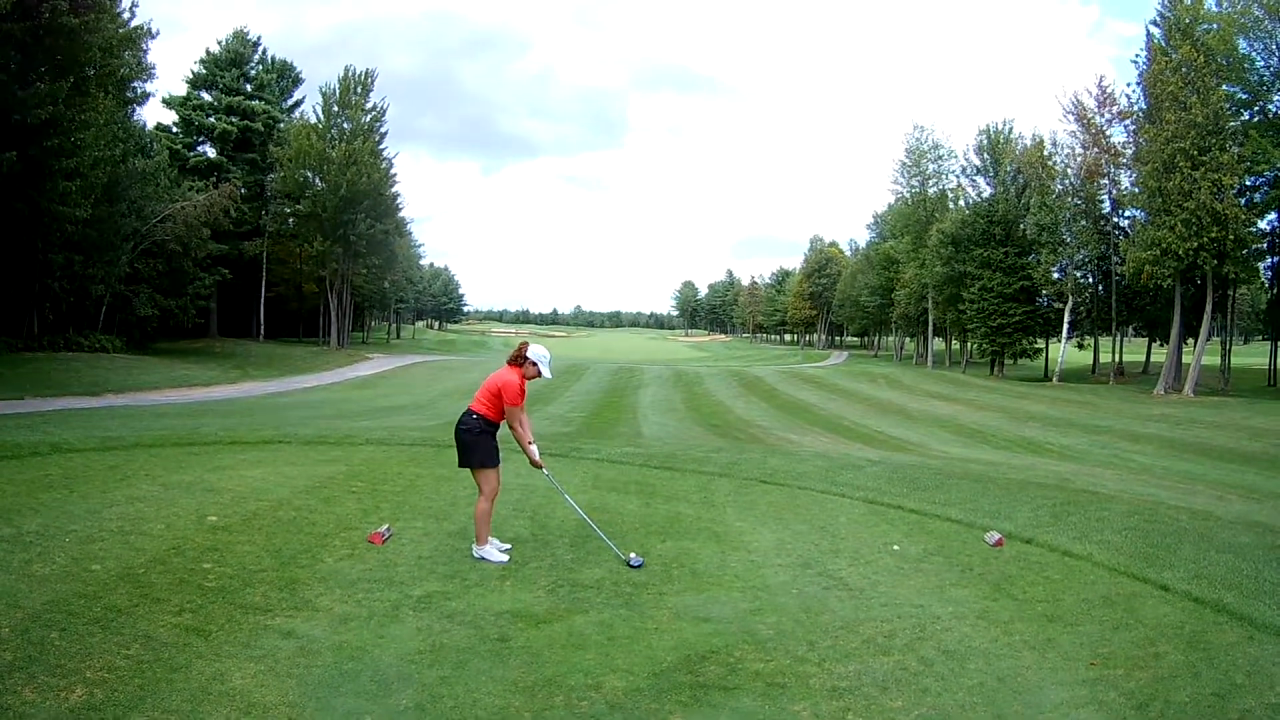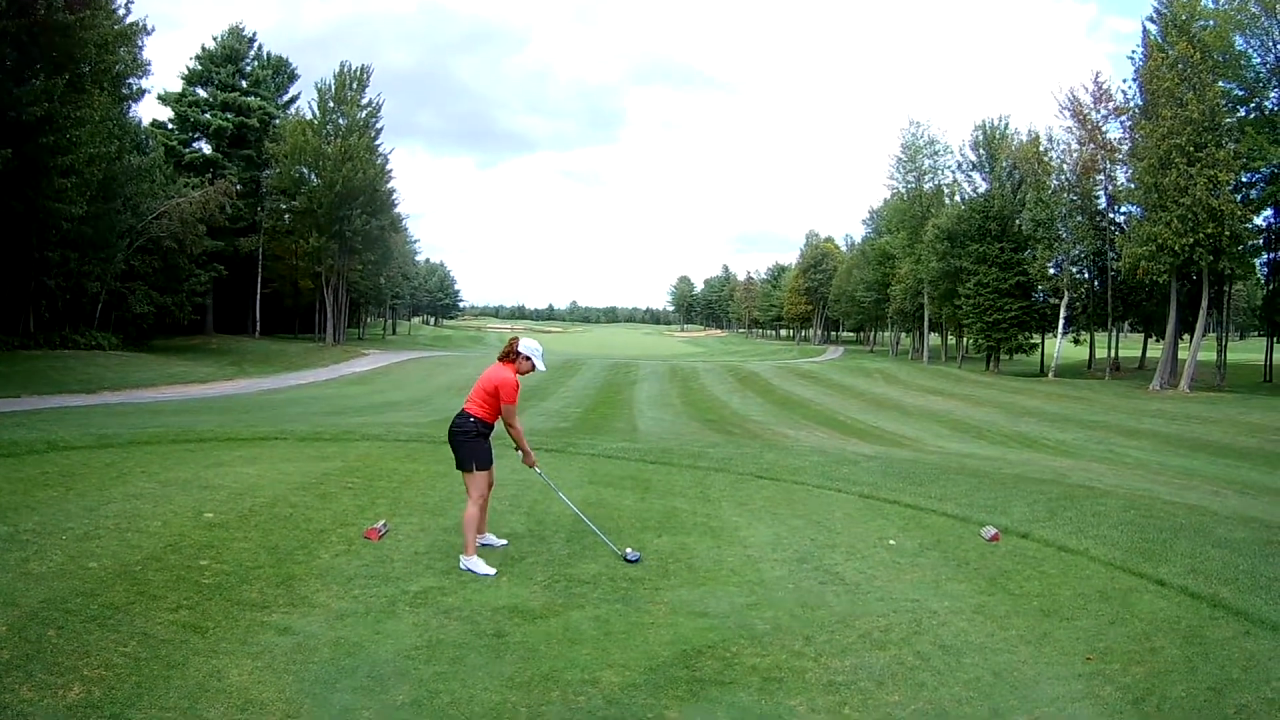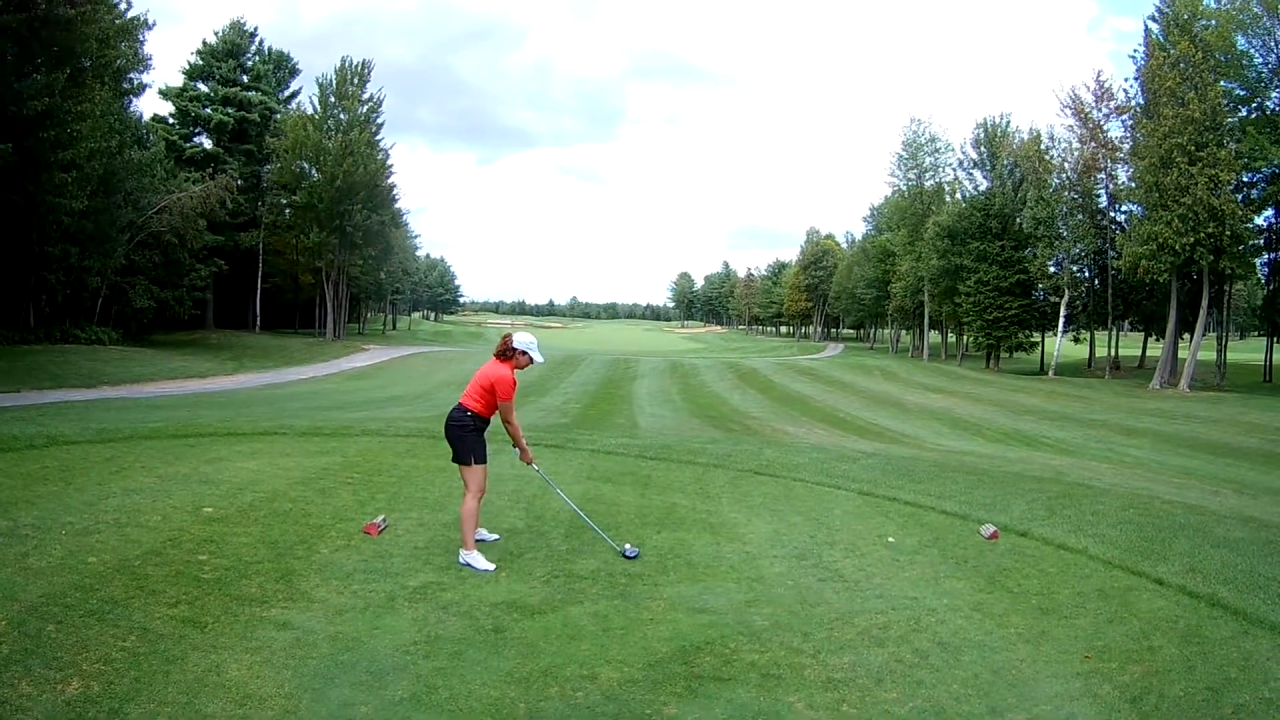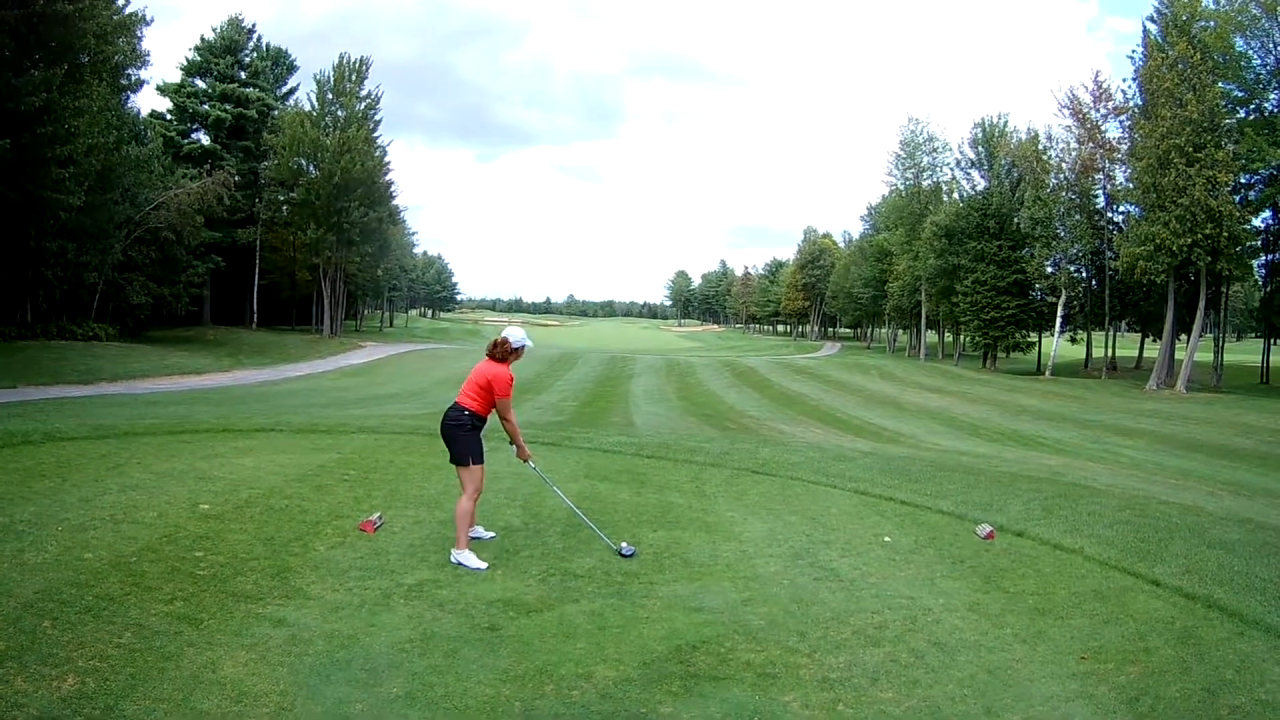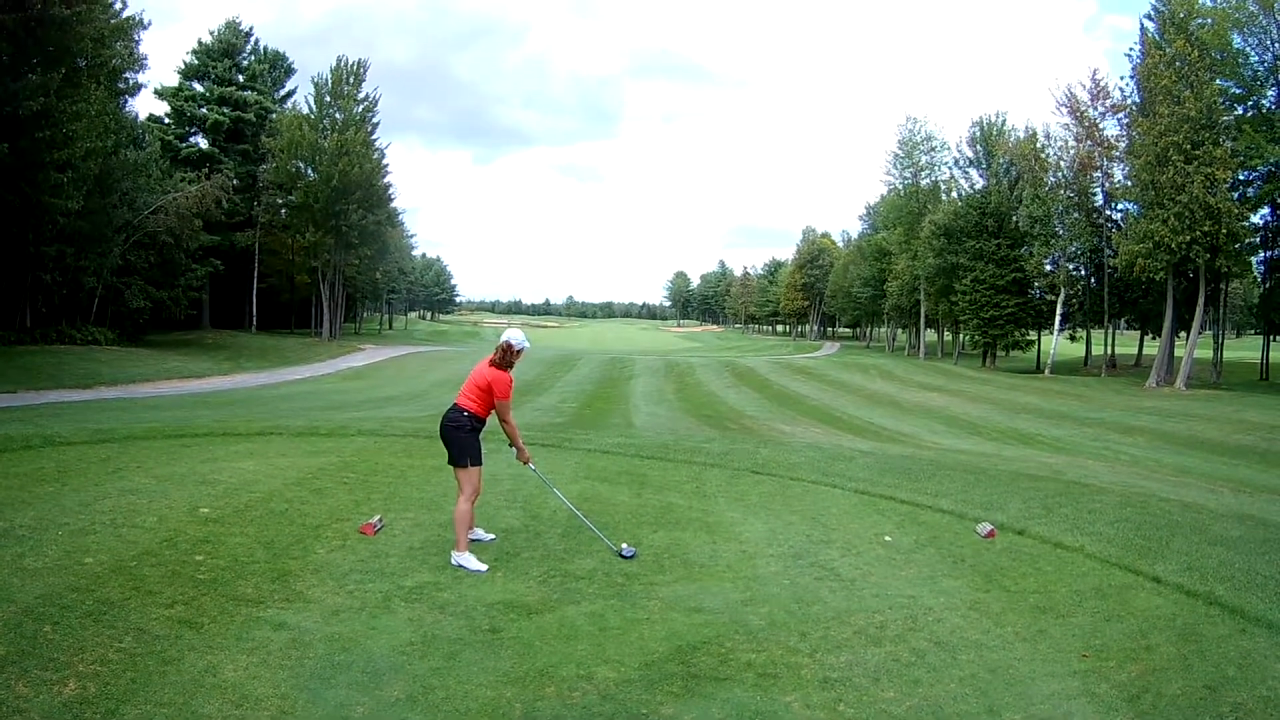
dt=0.5s
person 1, frame 1
left shoulder: (517, 377)
right shoulder: (511, 382)
left elbow: (522, 414)
right elbow: (513, 425)
left wrist: (532, 445)
right wrist: (530, 456)
left hip: (483, 430)
right hip: (474, 430)
left knee: (492, 488)
right knee: (488, 491)
left ankle: (485, 538)
right ankle: (480, 546)
person 1, frame 2
left shoulder: (503, 370)
right shoulder: (507, 379)
left elbow: (509, 415)
right elbow: (510, 423)
left wrist: (524, 445)
right wrist: (526, 452)
left hip: (474, 430)
right hip: (469, 433)
left knee: (486, 485)
right knee: (477, 496)
left ankle: (481, 534)
right ankle: (468, 557)
person 1, frame 3
left shoulder: (502, 366)
right shoulder: (503, 376)
left elbow: (509, 410)
right elbow: (508, 420)
left wrist: (522, 440)
right wrist: (523, 449)
left hip: (468, 424)
right hip: (465, 427)
left knee: (478, 481)
right knee: (475, 490)
left ankle: (474, 530)
right ankle: (468, 551)
person 1, frame 4
left shoulder: (495, 364)
right shoulder: (501, 374)
left elbow: (505, 410)
right elbow: (505, 417)
left wrist: (518, 439)
right wrist: (520, 447)
left hip: (463, 422)
right hip: (462, 426)
left knee: (475, 480)
right knee: (472, 489)
left ankle: (470, 528)
right ankle: (460, 551)
person 1, frame 5
left shoulder: (492, 364)
right shoulder: (501, 376)
left elbow: (503, 412)
right elbow: (505, 419)
left wrist: (516, 440)
right wrist: (520, 449)
left hip: (460, 423)
right hip: (462, 427)
left knee: (471, 484)
right knee: (469, 492)
left ankle: (470, 530)
right ankle: (460, 553)
